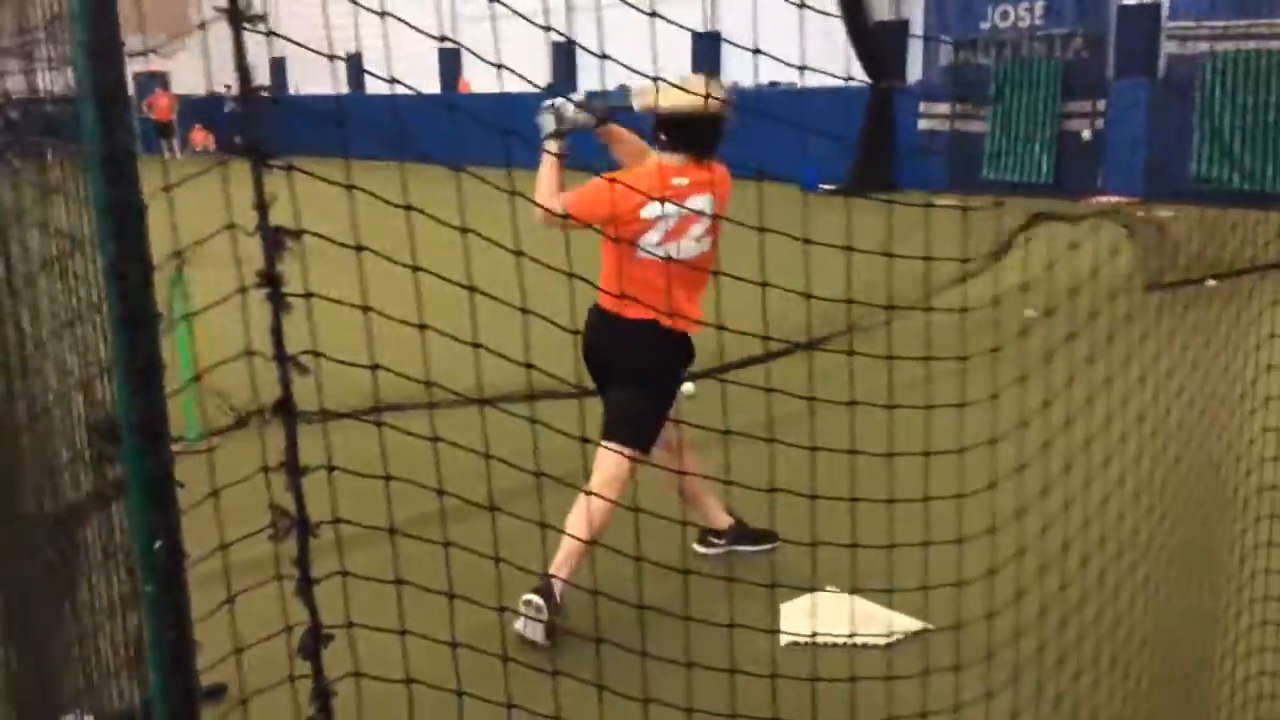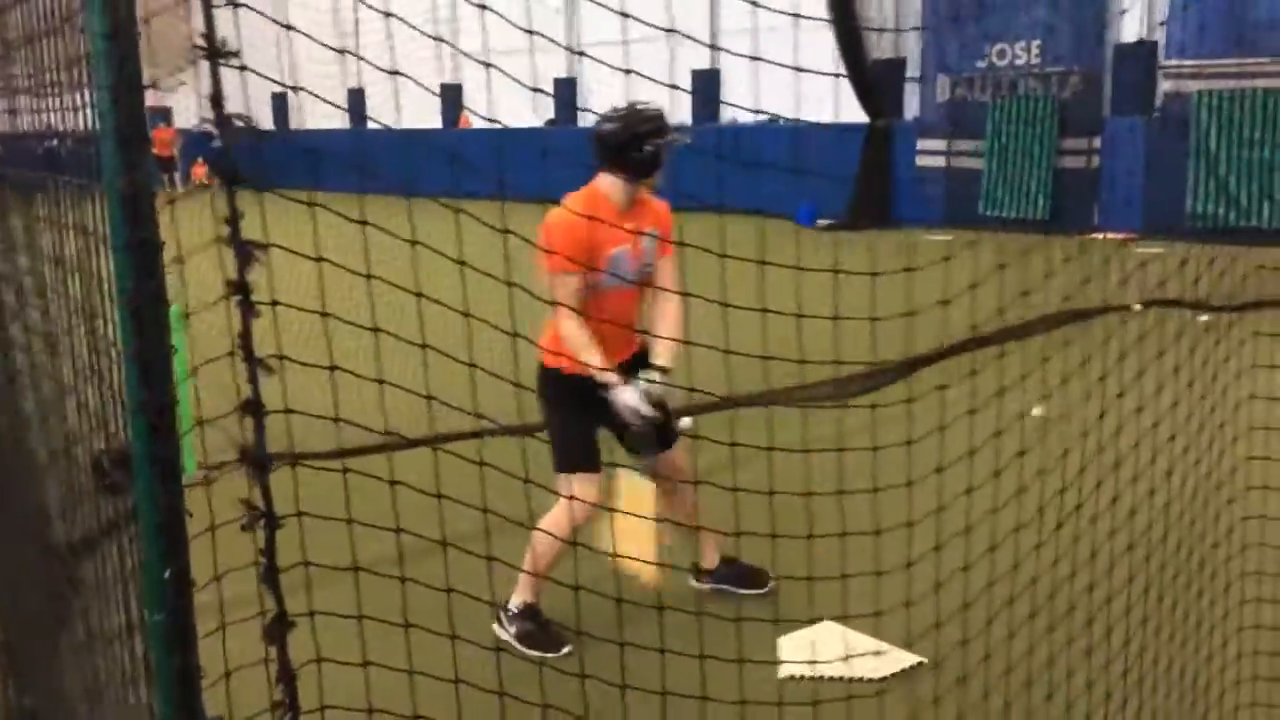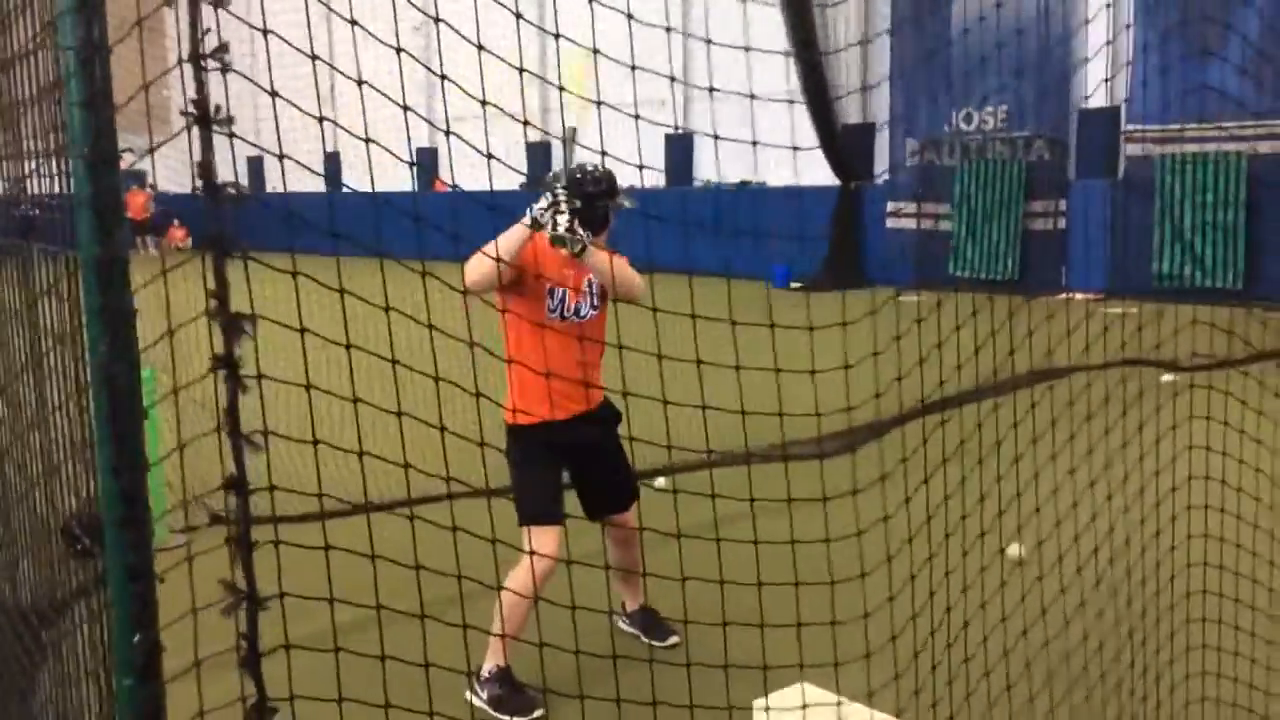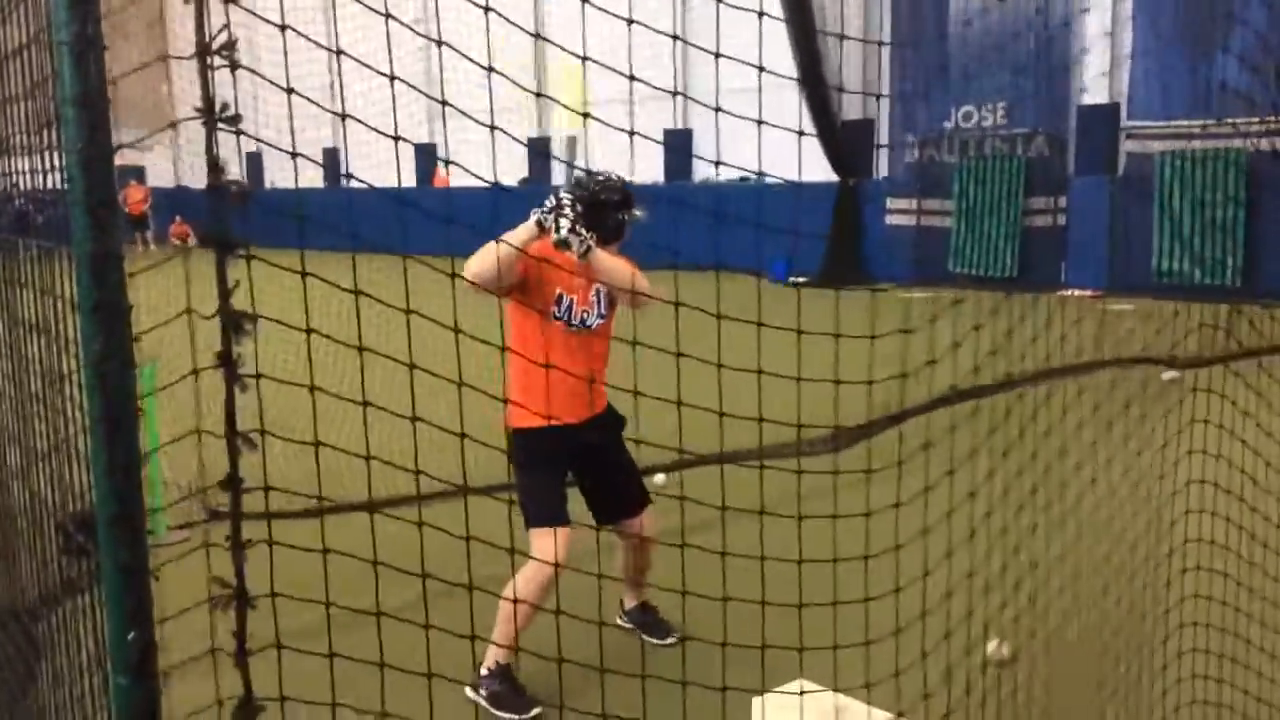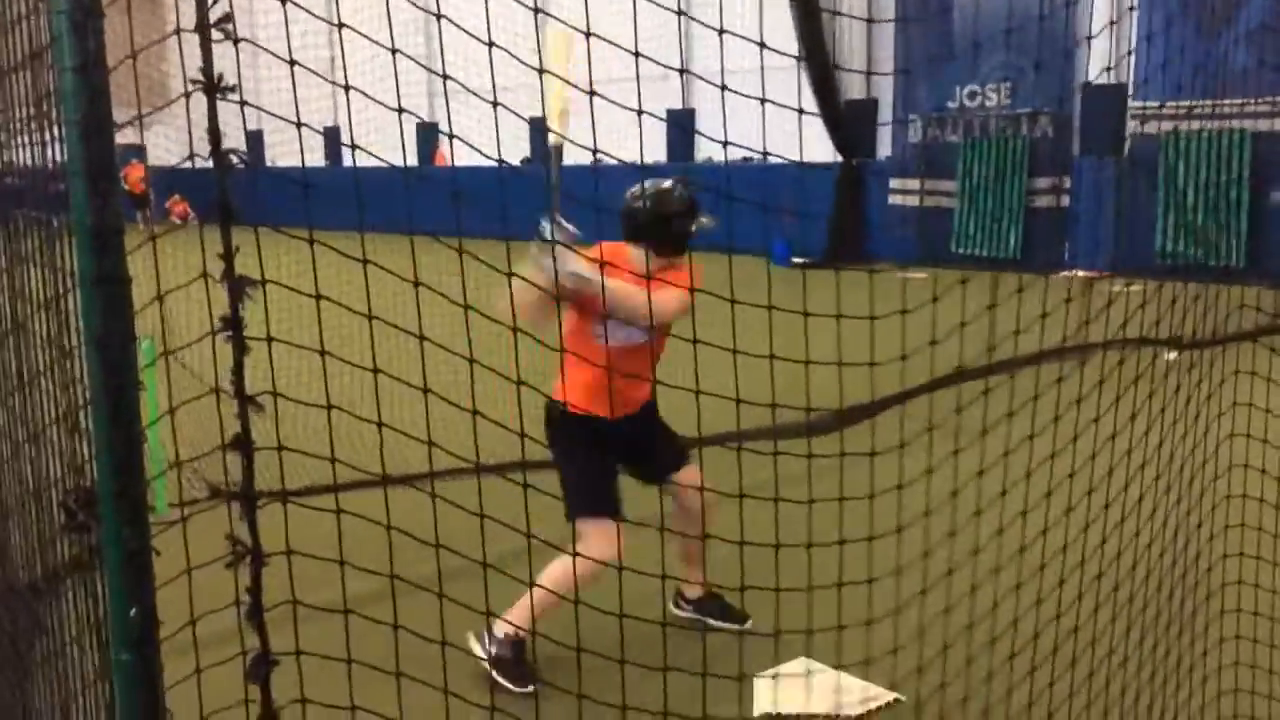
dt=1s
person 1, frame 1
left shoulder: (622, 190)
right shoulder: (716, 183)
left elbow: (549, 211)
left wrist: (555, 139)
right wrist: (600, 124)
left hip: (605, 330)
right hip: (659, 343)
left knee: (662, 433)
right knee: (611, 473)
left ankle: (717, 526)
right ankle: (548, 591)
person 1, frame 2
left shoulder: (657, 215)
right shoulder: (568, 223)
left elbow: (669, 296)
right elbow: (563, 317)
left wrist: (659, 368)
right wrist: (610, 381)
left hip: (629, 362)
right hip: (573, 371)
left knee: (675, 464)
right knee: (581, 499)
left ankle: (711, 564)
right ankle: (517, 610)
person 1, frame 3
left shoulder: (603, 258)
right shoulder: (524, 253)
left elbow: (635, 290)
right elbow: (474, 280)
left wrist: (578, 246)
right wrist: (532, 221)
left hip: (590, 414)
right hip: (533, 424)
left knee: (627, 522)
right knee: (543, 553)
left ankle: (633, 609)
right ankle: (489, 675)
person 1, frame 4
left shoulder: (609, 264)
right shoulder: (531, 260)
left elbow: (643, 295)
right elbow: (476, 275)
left wrist: (583, 248)
right wrist: (536, 224)
left hip: (594, 420)
right hip: (536, 429)
left knee: (641, 530)
right knee: (549, 555)
left ankle: (633, 606)
right ankle: (490, 672)
person 1, frame 5
left shoulder: (679, 277)
right shoulder: (593, 261)
left elbow: (655, 310)
right elbow: (525, 309)
left wrist: (583, 277)
right wrist: (549, 266)
left hip: (629, 409)
right hip: (583, 419)
left knee: (690, 491)
right knee: (599, 546)
left ankle: (692, 592)
right ankle: (505, 632)
